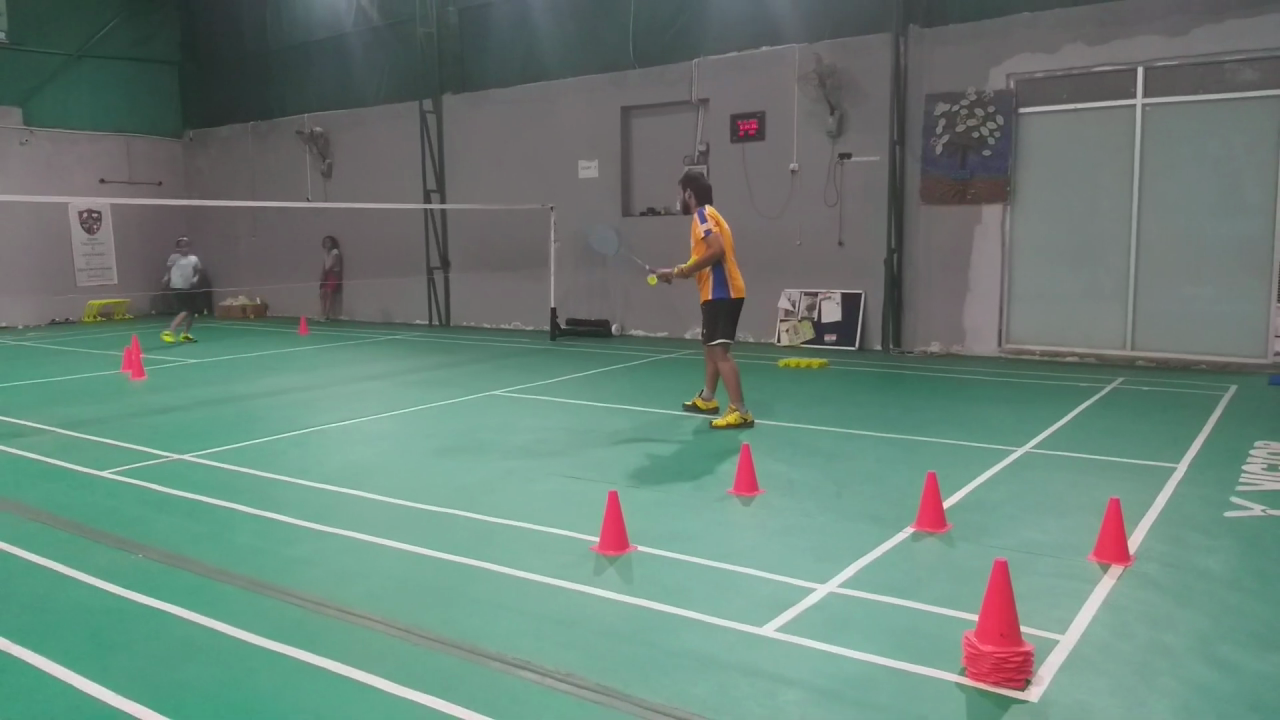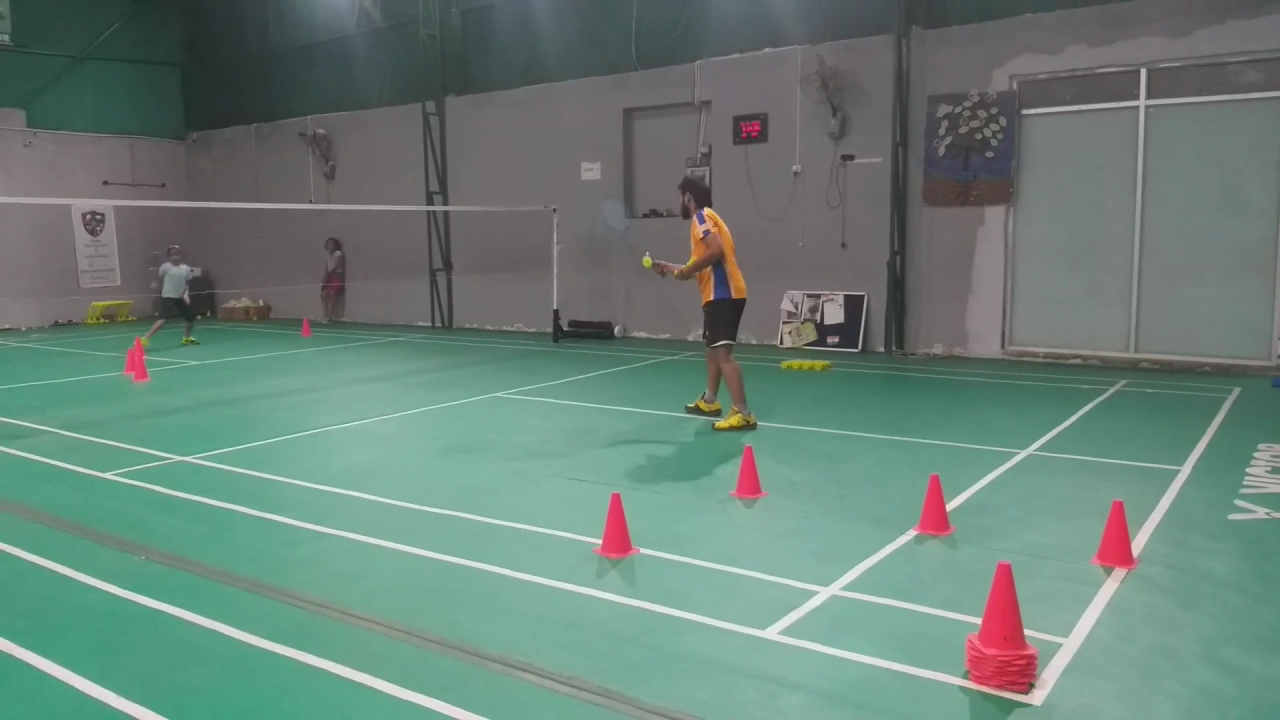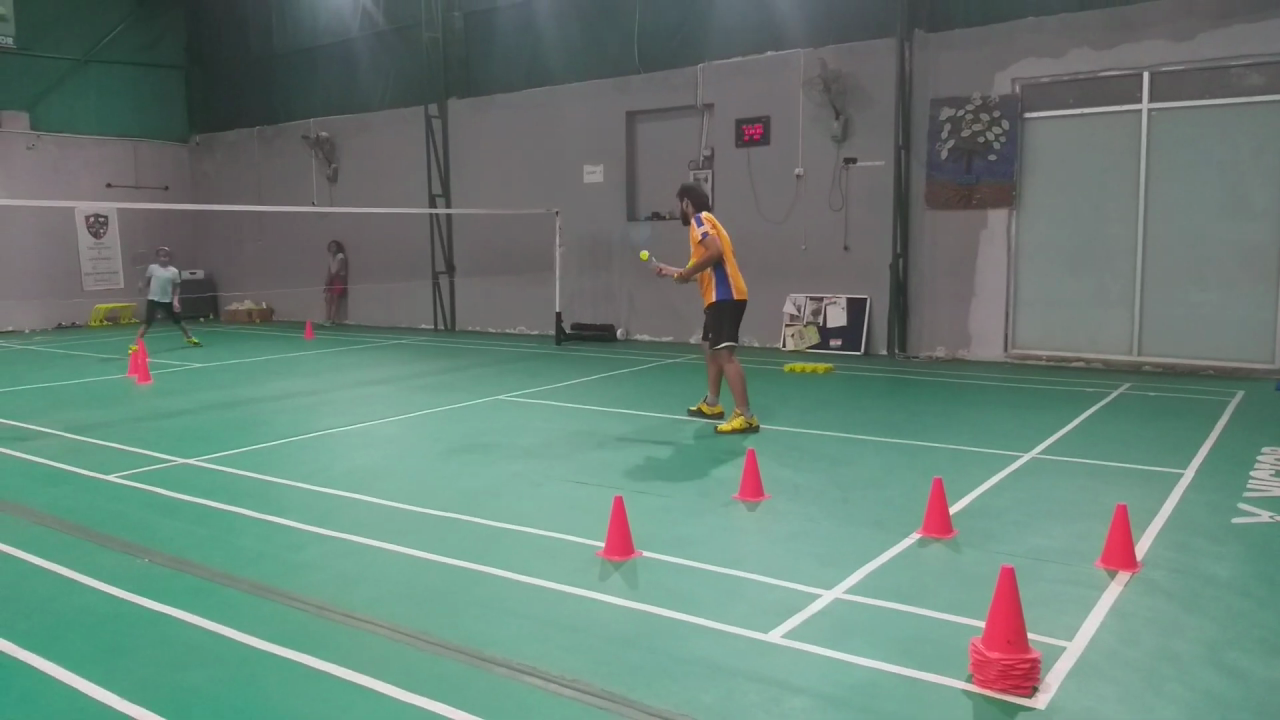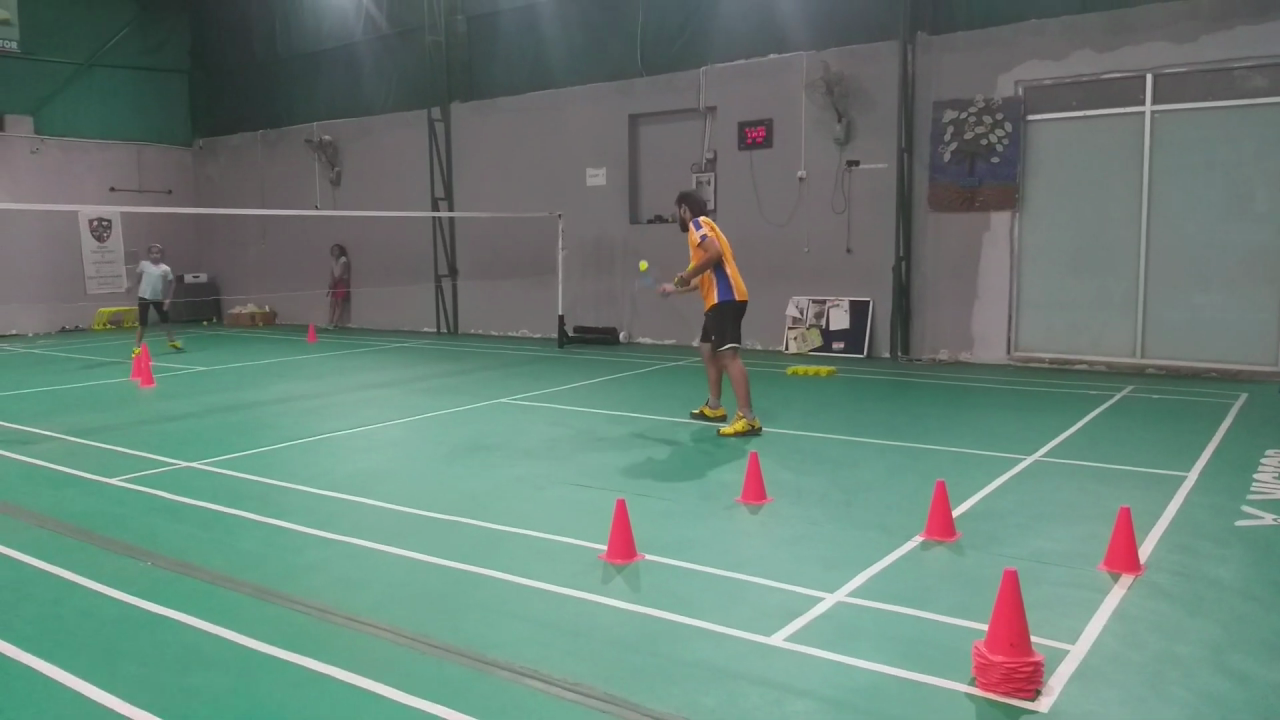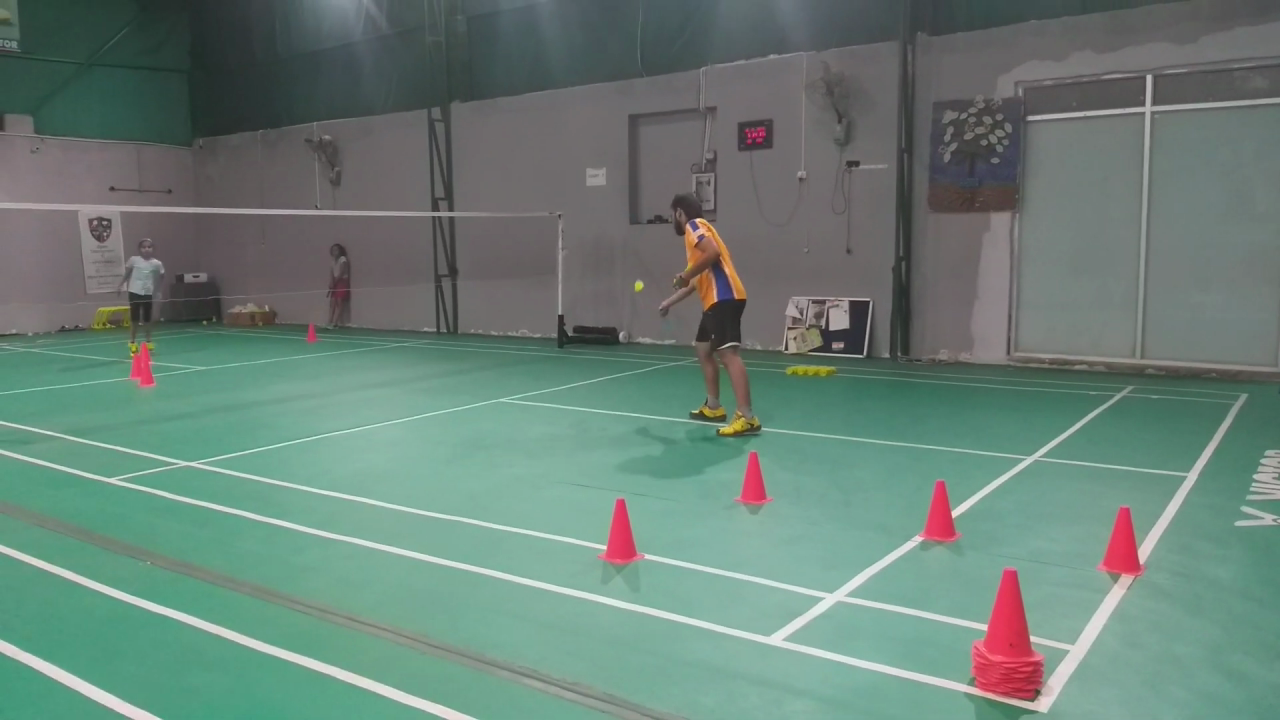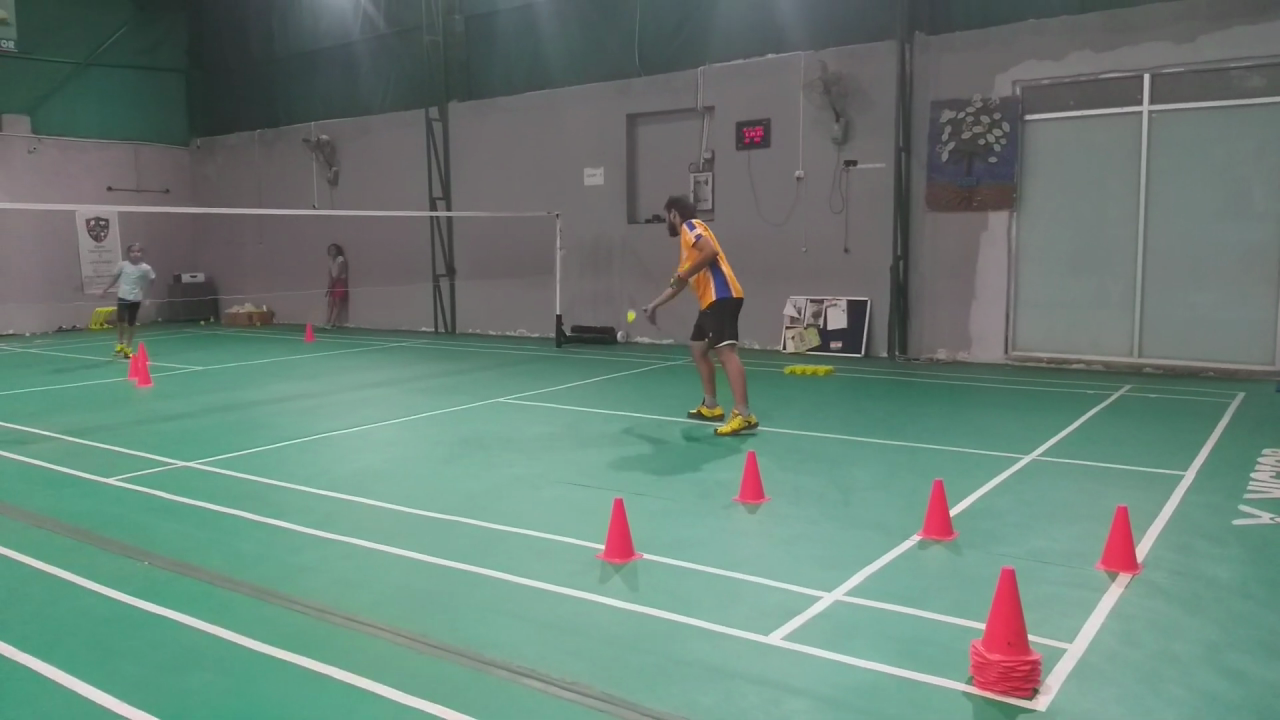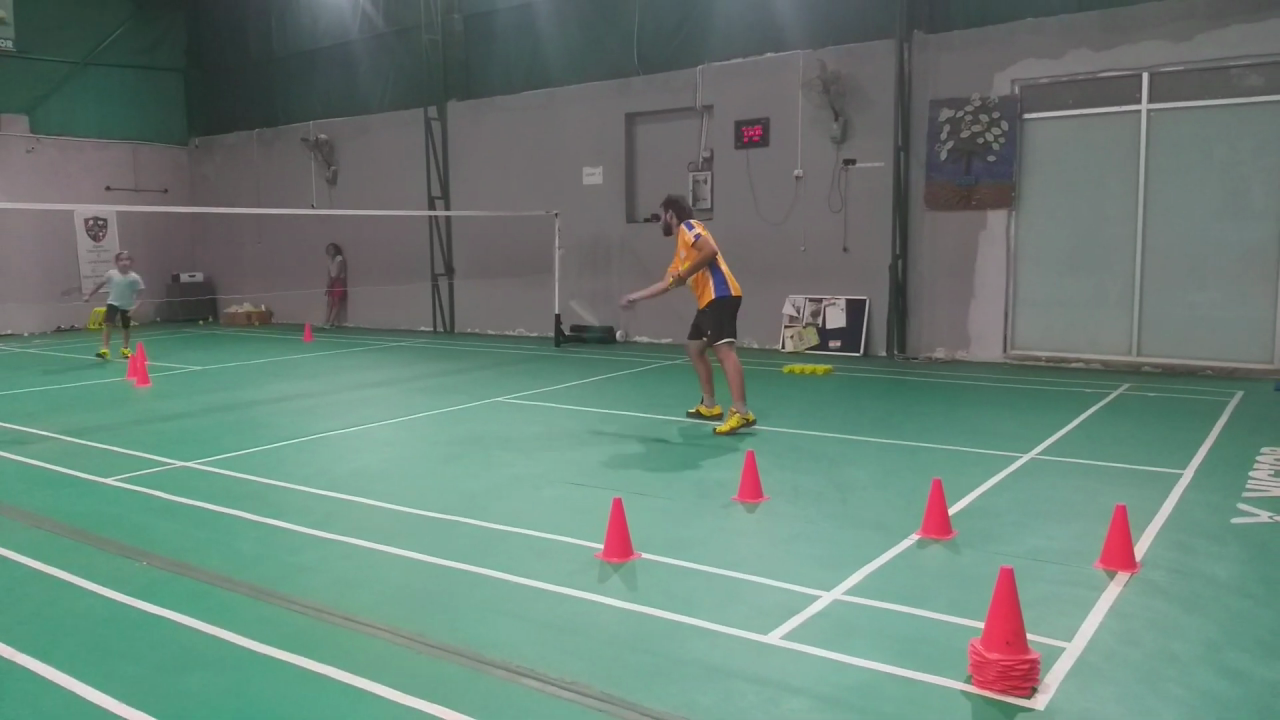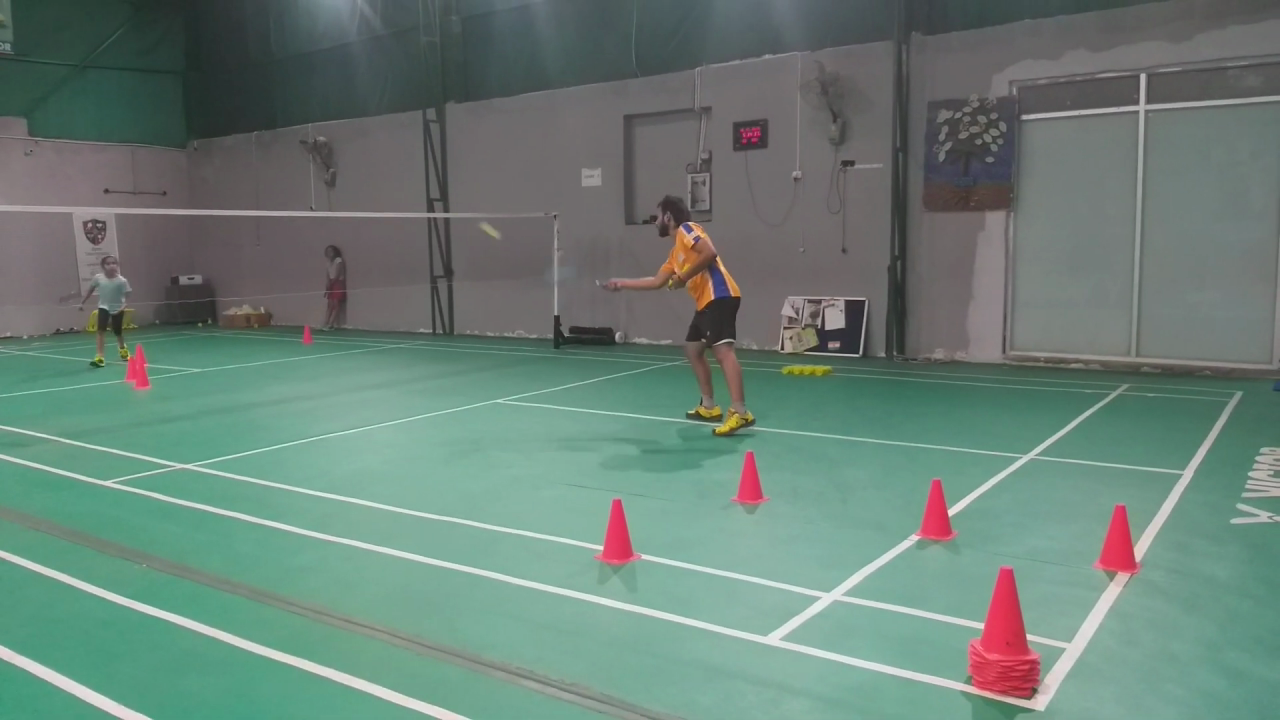
dt=0.1s
person 1, frame 1
left shoulder: (703, 214)
right shoulder: (706, 216)
left elbow: (716, 251)
left wrist: (688, 269)
right wrist: (675, 272)
left hip: (721, 294)
right hip: (720, 293)
left knee: (719, 351)
right knee: (711, 348)
left ankle: (740, 412)
right ankle: (707, 400)
person 1, frame 2
left shoulder: (702, 216)
right shoulder: (707, 218)
left elbow: (716, 251)
left wrist: (687, 270)
right wrist: (671, 268)
left hip: (722, 295)
right hip: (720, 294)
left knee: (722, 352)
right knee: (713, 350)
left ankle: (743, 414)
right ankle: (709, 402)
person 1, frame 3
left shoulder: (699, 219)
right shoulder: (704, 223)
left elbow: (715, 252)
left wrist: (687, 272)
right wrist: (672, 271)
left hip: (723, 298)
right hip: (719, 297)
left knee: (725, 355)
right knee: (711, 350)
left ankle: (745, 416)
right ankle: (711, 404)
person 1, frame 4
left shoulder: (697, 224)
right shoulder: (702, 228)
left elbow: (715, 253)
right elbow: (703, 279)
left wrist: (687, 275)
right wrist: (675, 287)
left hip: (725, 299)
right hip: (719, 300)
left knee: (729, 356)
right knee: (708, 351)
left ankle: (747, 418)
right ankle: (714, 407)
person 1, frame 5
left shoulder: (694, 226)
right shoulder: (692, 239)
left elbow: (714, 253)
right elbow: (692, 285)
left wrist: (686, 275)
right wrist: (669, 301)
left hip: (725, 299)
right hip: (714, 302)
left knee: (728, 355)
right knee: (704, 351)
left ankle: (747, 417)
right ankle: (713, 407)
person 1, frame 6
left shoulder: (690, 225)
right shoulder: (687, 238)
left elbow: (711, 252)
right elbow: (679, 286)
left wrist: (683, 275)
right wrist: (655, 305)
left hip: (722, 297)
right hip: (711, 300)
left knee: (726, 353)
right knee: (698, 350)
left ankle: (744, 415)
right ankle: (711, 406)
person 1, frame 7
left shoulder: (689, 227)
right shoulder: (681, 246)
left elbow: (711, 251)
right elbow: (667, 284)
left wrist: (684, 274)
right wrist: (636, 297)
left hip: (721, 296)
right hip: (708, 301)
left knee: (724, 351)
right knee: (695, 349)
left ankle: (742, 412)
right ankle: (710, 405)
person 1, frame 8
left shoulder: (687, 229)
right shoulder: (677, 247)
left elbow: (710, 253)
right elbow: (657, 280)
left wrist: (683, 277)
right wrist: (622, 283)
left hip: (719, 297)
right hip: (707, 302)
left knee: (724, 351)
right knee: (693, 351)
left ankle: (740, 413)
right ankle: (709, 406)
